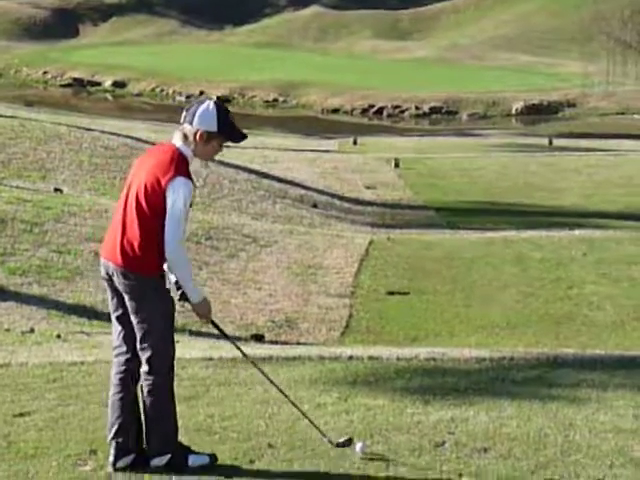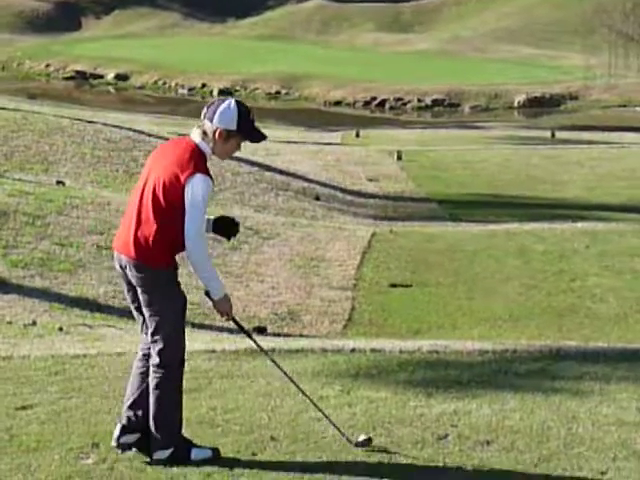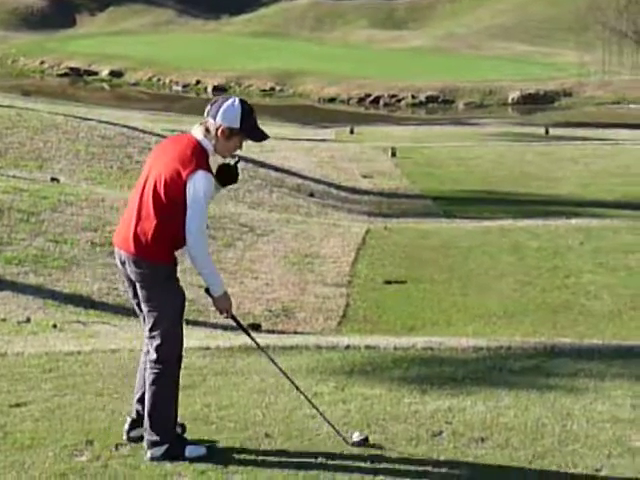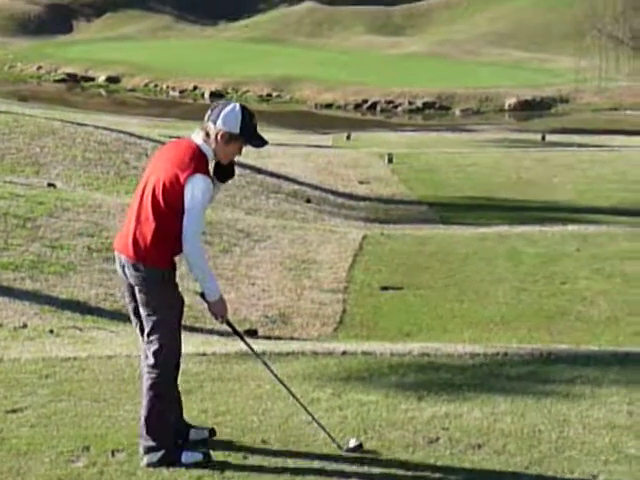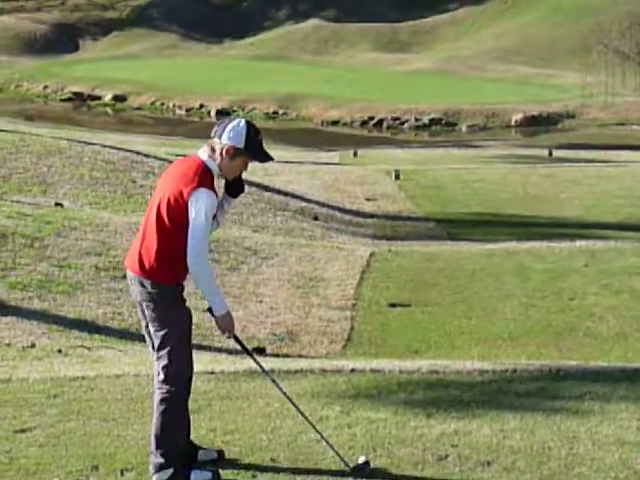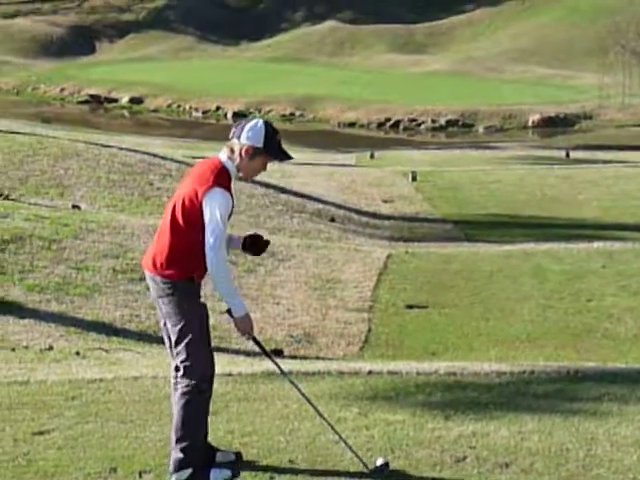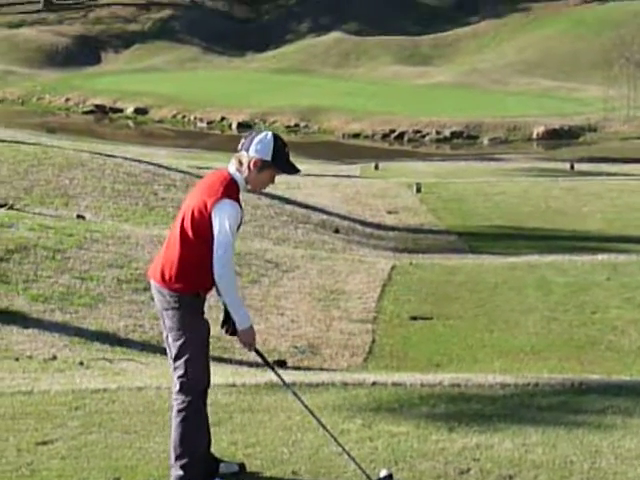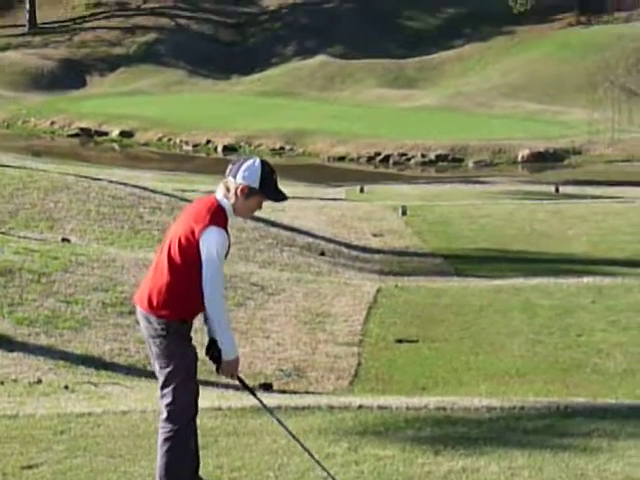
dt=0.2s
person 1, frame 1
left shoulder: (153, 154)
right shoulder: (179, 178)
right elbow: (173, 247)
left wrist: (172, 275)
right wrist: (196, 296)
left hip: (112, 262)
right hip: (140, 272)
left knee: (126, 360)
right knee: (157, 365)
left ankle: (125, 450)
right ankle: (163, 451)
person 1, frame 2
left shoulder: (170, 147)
right shoulder: (197, 174)
right elbow: (193, 244)
left wrist: (211, 225)
right wrist: (218, 292)
left hip: (126, 252)
right hip: (152, 264)
left knee: (152, 347)
right knee: (167, 356)
left ankle: (133, 428)
right ankle: (166, 444)
person 1, frame 3
left shoulder: (172, 143)
right shoulder: (198, 170)
right elbow: (195, 240)
left wrist: (217, 185)
right wrist: (218, 289)
left hip: (126, 249)
right hip: (151, 260)
left knee: (158, 341)
right knee: (165, 351)
left ankle: (143, 419)
right ankle: (161, 440)
person 1, frame 4
left shoulder: (174, 148)
right shoulder: (197, 174)
right elbow: (191, 243)
left wrist: (219, 182)
right wrist: (213, 294)
left hip: (128, 254)
right hip: (151, 265)
left knee: (158, 349)
right knee: (162, 355)
left ankle: (170, 426)
right ankle: (158, 446)
person 1, frame 5
left shoulder: (183, 166)
right shoulder: (201, 188)
left elbow: (205, 225)
right elbow: (197, 258)
left wrist: (229, 197)
right wrist: (220, 309)
left hip: (142, 273)
right hip: (159, 283)
left knee: (171, 368)
right knee: (174, 373)
left ankle: (178, 446)
person 1, frame 6
left shoulder: (207, 169)
right shoulder: (217, 189)
right elbow: (214, 259)
left wrist: (240, 243)
right wrist: (239, 310)
left hip: (167, 274)
right hip: (174, 280)
left knee: (188, 367)
right knee: (197, 371)
left ankle: (195, 446)
person 1, frame 7
left shoulder: (217, 182)
right shoulder: (226, 201)
right elbow: (222, 269)
left wrist: (229, 308)
right wrist: (243, 322)
left hip: (171, 285)
right hip: (180, 293)
left knee: (192, 381)
right knee: (191, 386)
person 1, frame 8
left shoulder: (204, 207)
right shoulder: (214, 228)
right elbow: (213, 296)
left wrist: (214, 337)
right wrist: (228, 351)
left hip: (155, 310)
right hip: (166, 319)
left knee: (182, 404)
right knee: (178, 410)
